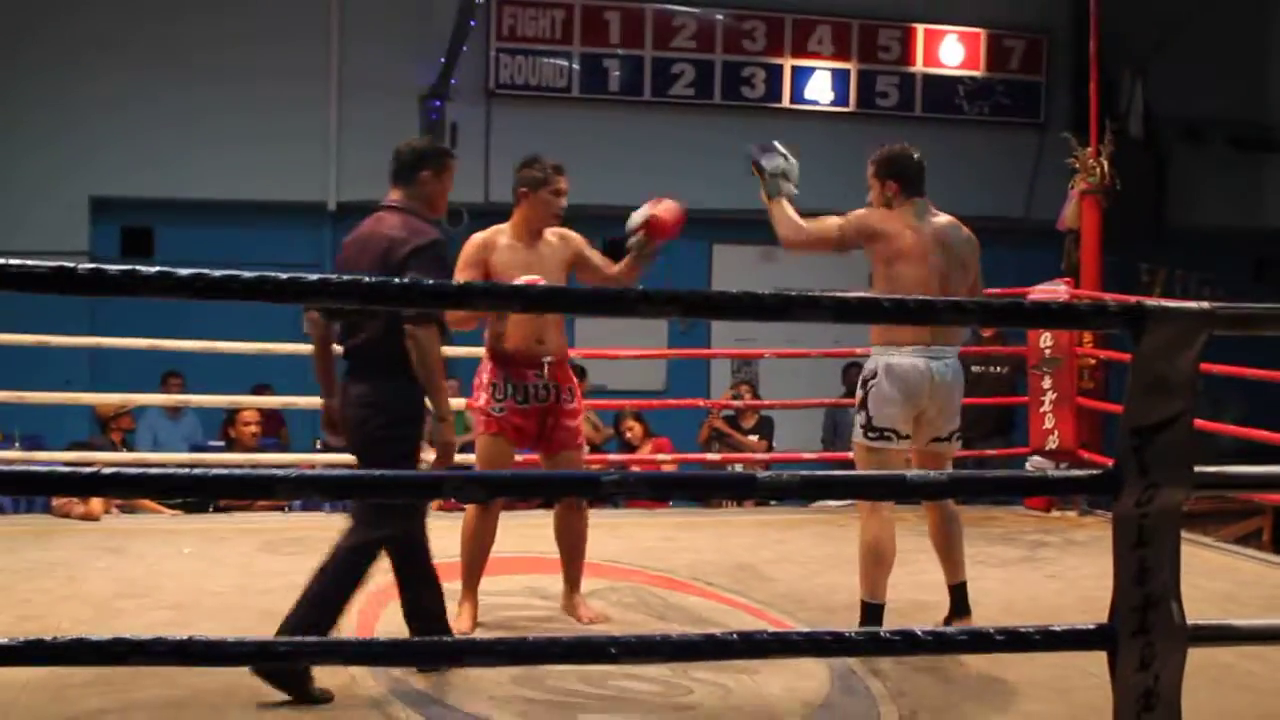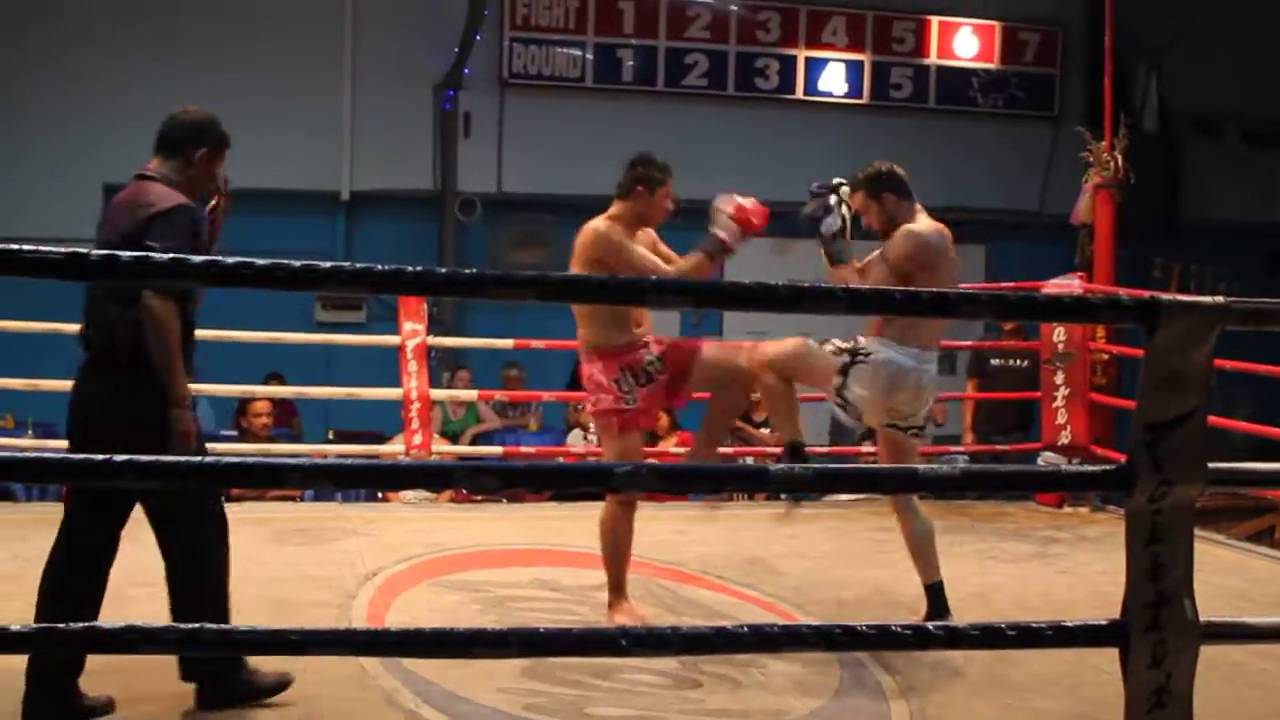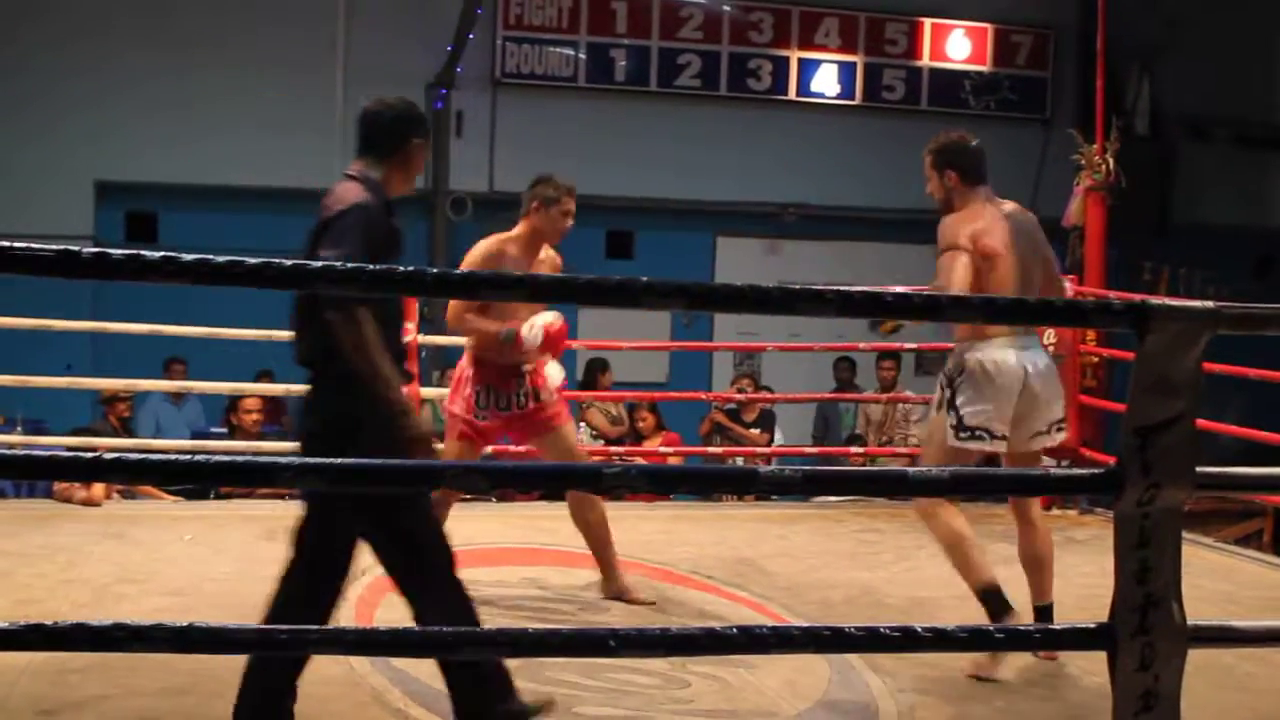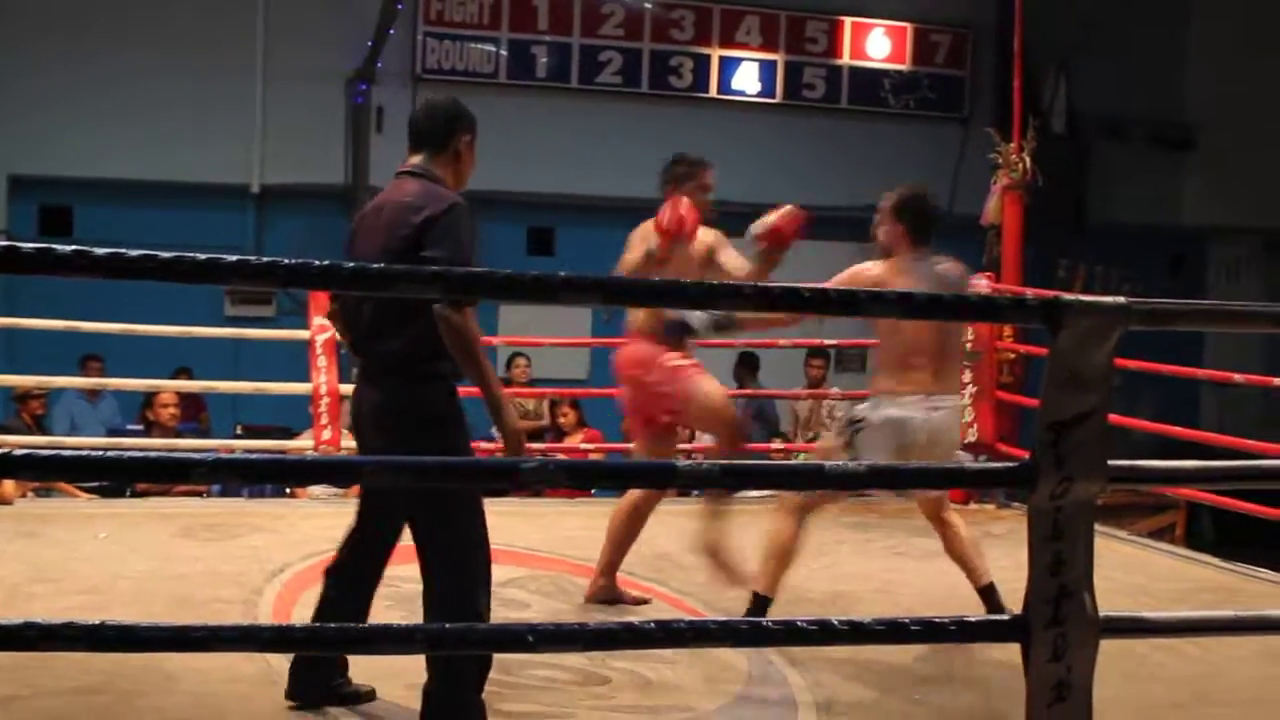
dt=1s
person 1, frame 1
left shoulder: (358, 237)
right shoulder: (422, 238)
left elbow: (320, 322)
right elbow: (419, 331)
left wrist: (330, 396)
right wrist: (441, 413)
left hip: (359, 389)
right hip: (395, 395)
left knee: (400, 517)
right knee: (382, 525)
left ankle: (432, 635)
person 1, frame 2
left shoulder: (122, 206)
right shoulder: (172, 208)
right elbow: (158, 305)
left wrist: (209, 226)
right wrist: (181, 402)
left hip: (96, 392)
right hip: (139, 397)
left knee: (84, 540)
right knee: (196, 533)
person 1, frame 3
left shoulder: (356, 205)
right shoulder: (360, 209)
right elbow: (346, 314)
right wrist: (400, 407)
left hip: (358, 414)
right hip: (353, 418)
left knee: (424, 559)
right knee: (318, 573)
person 1, frame 4
left shoulder: (373, 209)
right shoulder: (444, 208)
left elbow: (340, 310)
right elbow: (451, 313)
right wrist: (499, 405)
left hip: (373, 393)
right hip: (422, 399)
left knee: (370, 537)
right knee: (458, 560)
person 2, frame 1
left shoulder: (879, 224)
right shoulder: (962, 236)
left elbow: (795, 235)
right elbow: (974, 303)
left wrist: (776, 187)
left hip: (894, 369)
right hip: (946, 368)
left knee: (876, 501)
right knee: (935, 493)
left ankle: (871, 625)
right ankle: (960, 609)
person 2, frame 2
left shoulder: (914, 238)
right shoulder: (933, 234)
right elbow: (871, 274)
left wrist: (835, 244)
right wrist: (840, 231)
left hip: (881, 361)
right hip: (920, 372)
left knee: (767, 358)
right knee: (902, 494)
right ankle: (938, 609)
person 2, frame 3
left shoulder: (958, 224)
right shoulder: (1022, 218)
left elbow: (952, 298)
right elbow: (1057, 293)
left hip: (983, 367)
right hip: (1033, 360)
left knee: (933, 497)
right knee: (1026, 501)
left ankle: (1002, 618)
right ankle: (1045, 626)
person 2, frame 4
left shoulder: (874, 276)
right shoulder: (957, 275)
left elbow: (793, 307)
left hip: (889, 417)
right hip: (945, 416)
left knee: (792, 505)
right knee: (940, 510)
left ankle: (755, 617)
right ankle: (995, 609)
person 3, frame 1
left shoulder: (565, 242)
right shoulder: (482, 245)
left elbow: (616, 281)
right elbow: (454, 316)
left wrist: (644, 245)
left hip: (555, 377)
right hip: (502, 377)
left knee: (574, 491)
right knee: (489, 493)
left ankle: (573, 594)
right ankle: (468, 599)
person 3, frame 2
left shoulder: (643, 235)
right shoulder: (600, 234)
left elbow: (690, 279)
right elbow: (667, 279)
left wrist: (719, 244)
right wrist: (719, 242)
left hip: (650, 354)
right hip: (610, 369)
left knee: (738, 370)
right knee: (624, 489)
left ankle: (700, 460)
right ankle: (617, 600)
person 3, frame 3
left shoulder: (552, 261)
right shoulder: (489, 253)
right elbow: (456, 317)
left wrist: (548, 361)
right wrist: (512, 335)
left hip: (530, 382)
right hip: (483, 379)
right knee: (449, 485)
left ankle: (614, 579)
person 3, frame 4
left shoulder: (707, 240)
right shoulder: (652, 231)
left elbow: (746, 279)
right elbow: (626, 278)
left wrist: (773, 245)
right wrist: (659, 245)
left hip: (671, 359)
right hip: (647, 354)
right knee: (730, 420)
left ankle: (604, 582)
right ankle: (712, 530)
